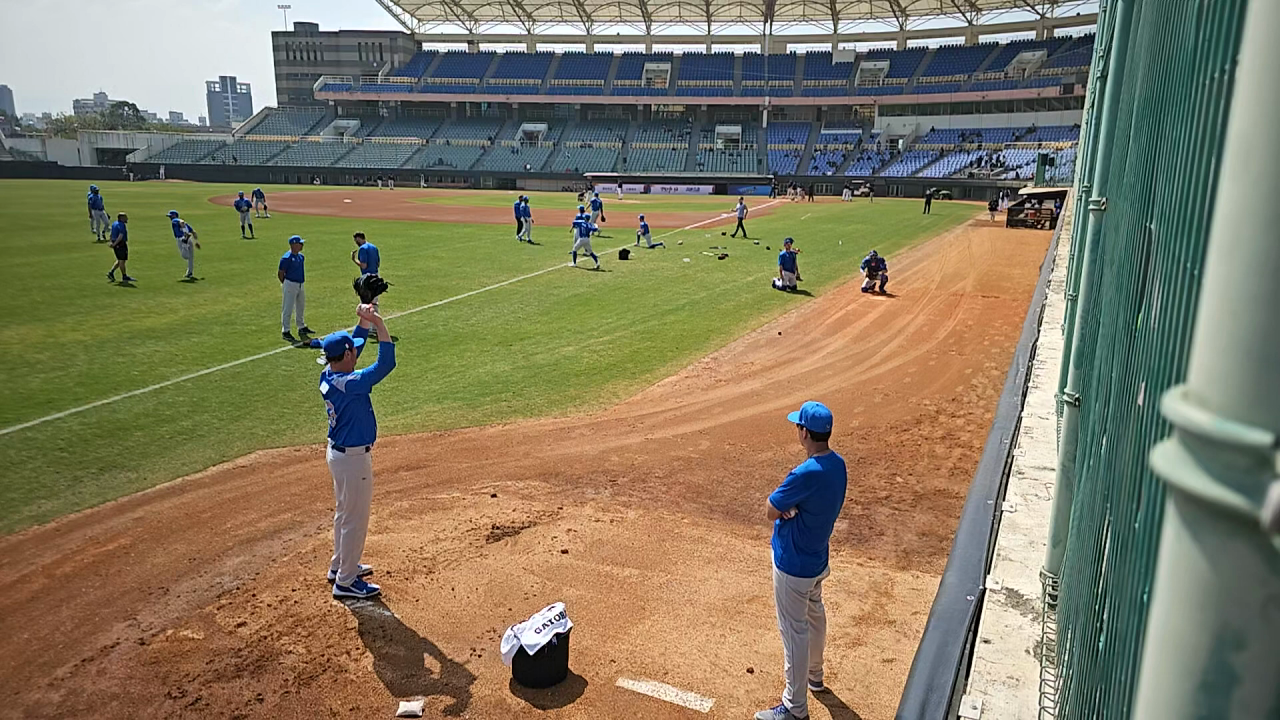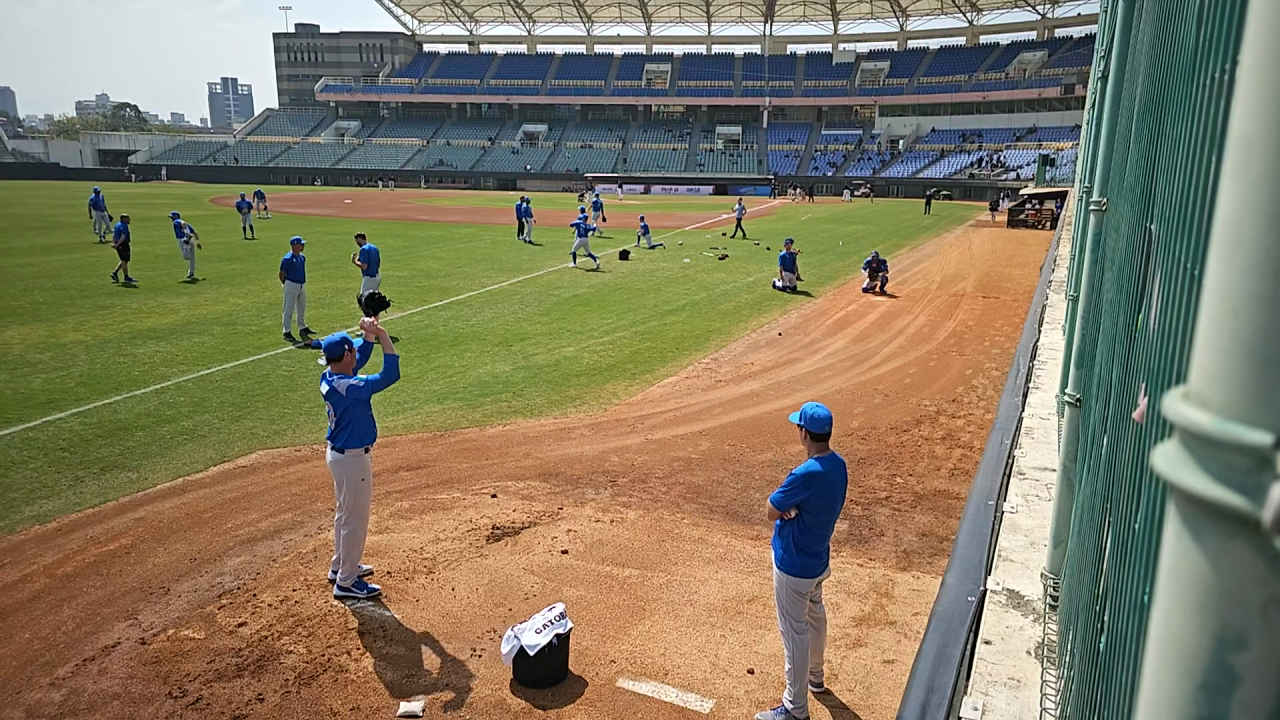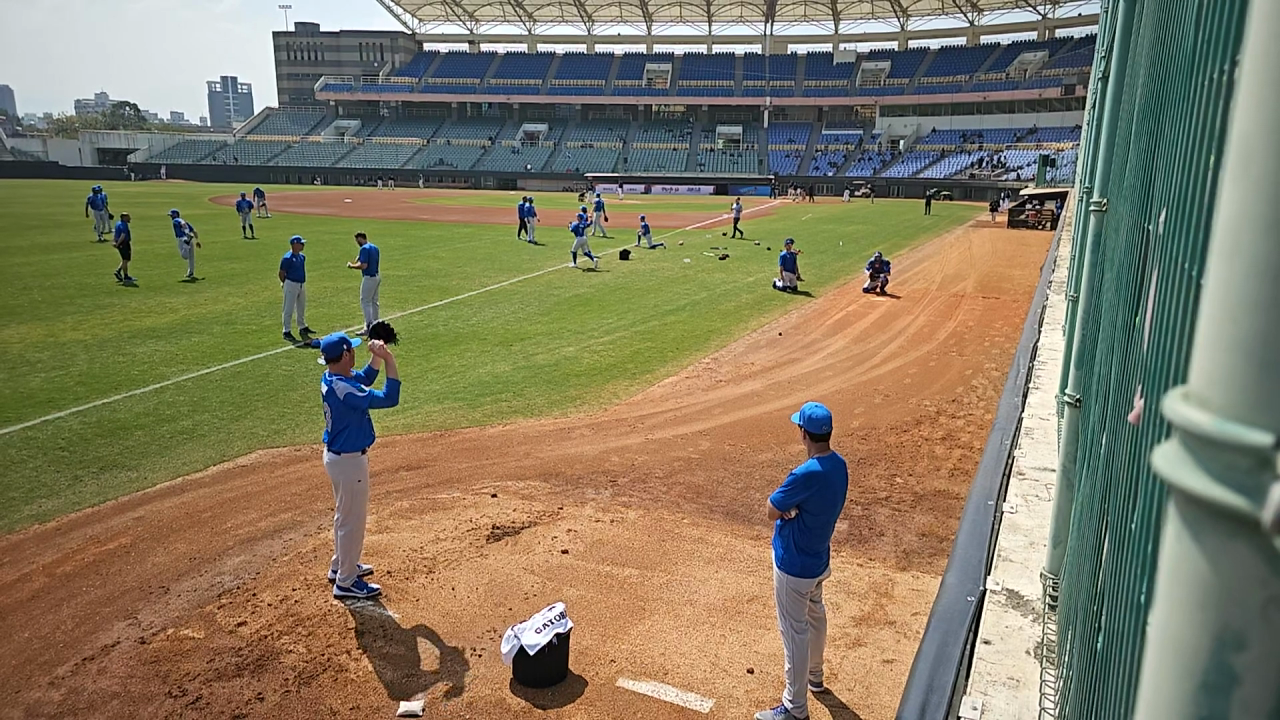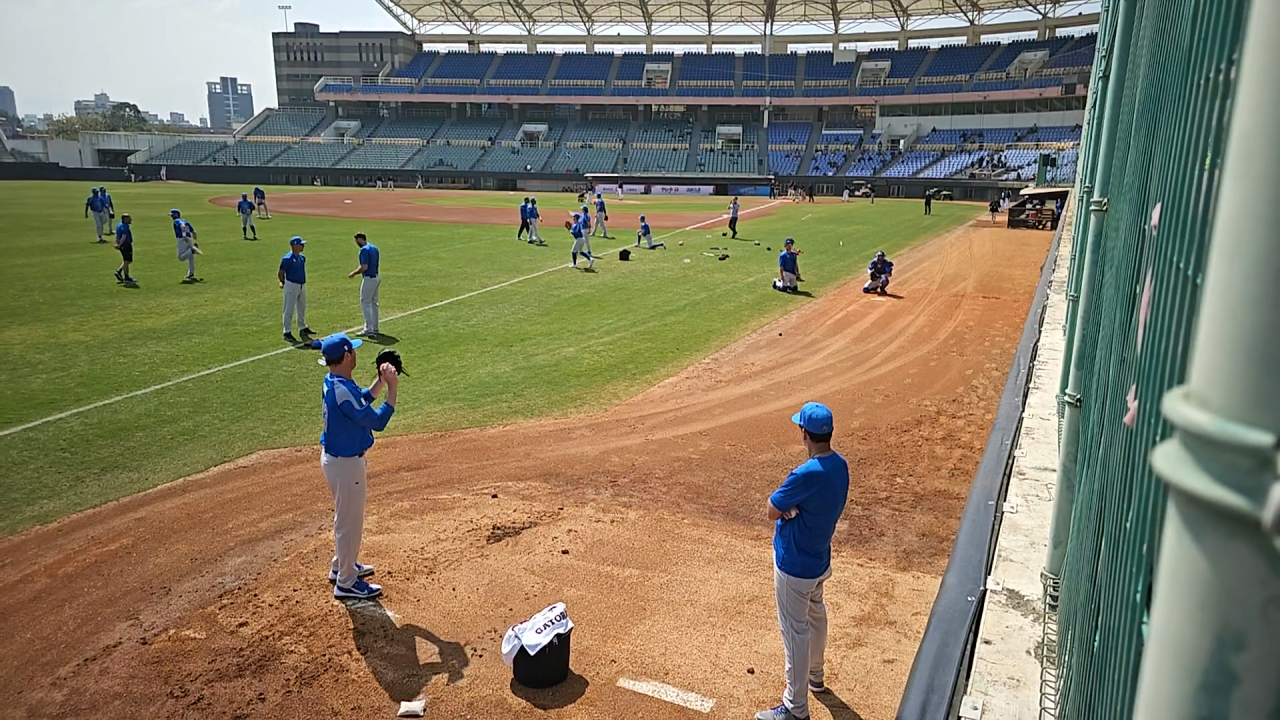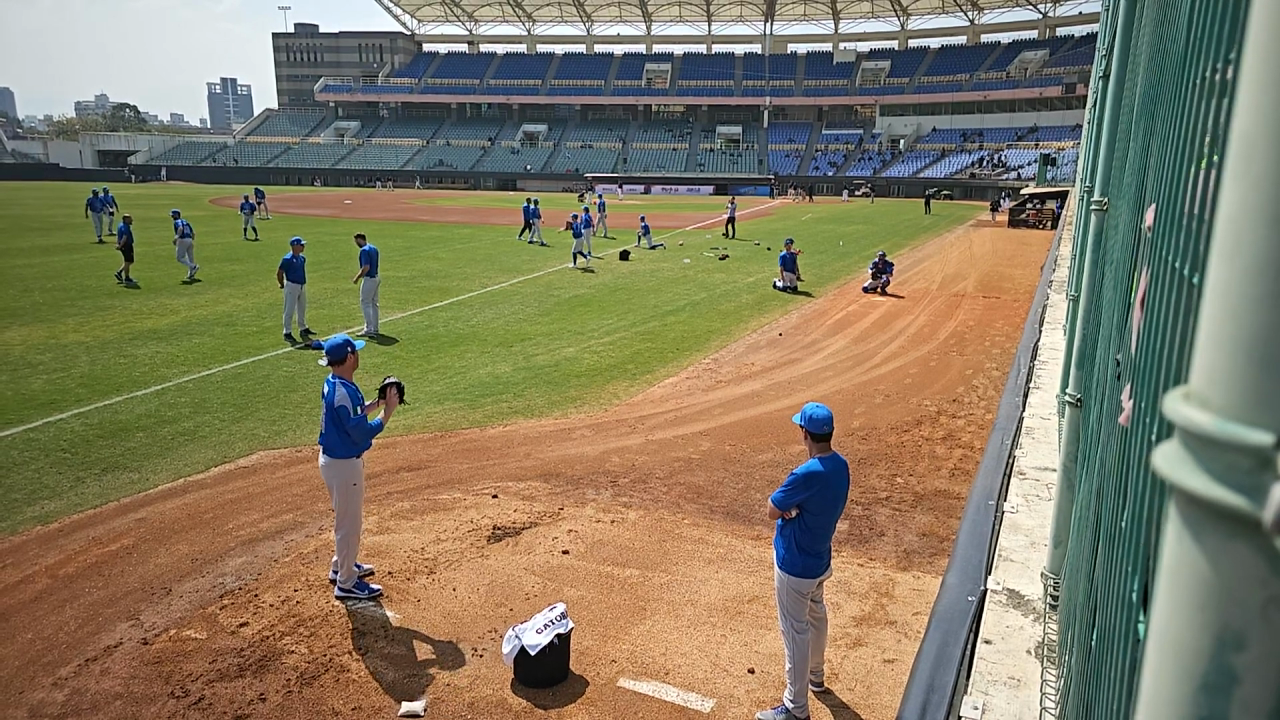
dt=1s
person 1, frame 1
left shoulder: (806, 474)
right shoulder: (838, 464)
left elbow: (771, 511)
left wrist: (784, 503)
right wrist: (790, 505)
left hip: (793, 565)
right hip: (818, 558)
left knee: (795, 631)
right knee: (814, 616)
right ankle: (815, 675)
person 1, frame 2
left shoulder: (806, 474)
right shoulder: (839, 465)
left elbow: (771, 511)
left wrist: (785, 504)
right wrist: (791, 506)
left hip: (794, 565)
right hip: (818, 559)
left knee: (794, 632)
right knee: (815, 616)
right ankle: (815, 676)
person 1, frame 3
left shoulder: (807, 474)
right shoulder: (839, 465)
left elbow: (772, 511)
left wrist: (786, 505)
right wrist: (792, 505)
left hip: (794, 565)
right hip: (818, 559)
left knee: (795, 632)
right knee: (815, 616)
right ankle: (815, 676)
person 1, frame 4
left shoulder: (807, 474)
right shoulder: (840, 465)
left elbow: (772, 511)
left wrist: (786, 504)
right wrist: (793, 506)
left hip: (795, 565)
right hip: (819, 559)
left knee: (795, 632)
right knee: (816, 616)
right ankle: (815, 675)
person 1, frame 5
left shoulder: (807, 474)
right shoulder: (841, 466)
left elbow: (772, 511)
left wrist: (787, 504)
right wrist: (793, 506)
left hip: (795, 565)
right hip: (820, 559)
left knee: (795, 631)
right knee: (816, 616)
right ankle: (816, 675)
person 2, frame 1
left shoulder: (328, 375)
right shoulder: (348, 384)
left elbow: (354, 343)
right elbow: (386, 363)
left wrist: (365, 320)
right wrist: (379, 323)
left hip: (338, 451)
right hip: (353, 457)
left knee: (345, 513)
right knee: (355, 518)
left ankle: (340, 566)
right ankle: (346, 582)
person 2, frame 2
left shoulder: (329, 377)
right shoulder: (348, 386)
left elbow: (361, 358)
right elbow: (391, 374)
left wrist: (369, 333)
right wrist: (382, 334)
left hip: (338, 453)
right hip: (352, 458)
left knee: (345, 514)
right knee: (355, 520)
left ankle: (340, 566)
right ankle: (346, 582)
person 2, frame 3
left shoulder: (331, 378)
right shoulder: (343, 389)
left elbow: (365, 379)
right elbow: (390, 398)
left wrist: (378, 356)
right wrist: (389, 359)
left hip: (337, 454)
right hip: (349, 460)
left knee: (345, 515)
right knee: (352, 520)
left ankle: (341, 565)
right ankle: (346, 582)
person 2, frame 4
left shoulder: (334, 382)
right shoulder: (342, 391)
left elbow: (362, 400)
right elbow: (378, 422)
left wrist: (381, 380)
right wrist: (393, 388)
left hip: (337, 456)
right hip: (346, 463)
left knee: (347, 517)
right knee: (350, 521)
left ankle: (342, 566)
right ankle: (346, 582)
person 2, frame 5
left shoulder: (333, 383)
right shoulder: (343, 392)
right elbow: (362, 434)
left wrist: (378, 402)
right wrist: (389, 410)
left hip: (334, 457)
right hip: (343, 464)
left knee: (347, 518)
right knee: (349, 522)
left ankle: (342, 566)
right ankle: (346, 583)
